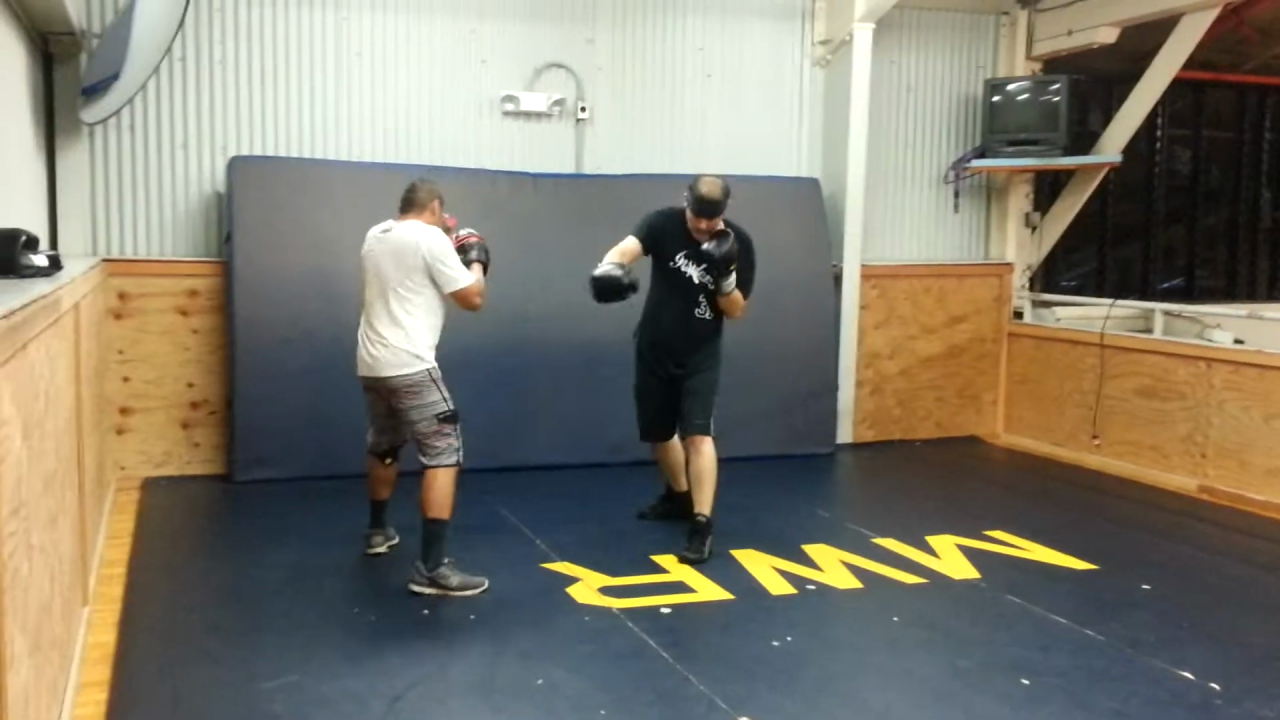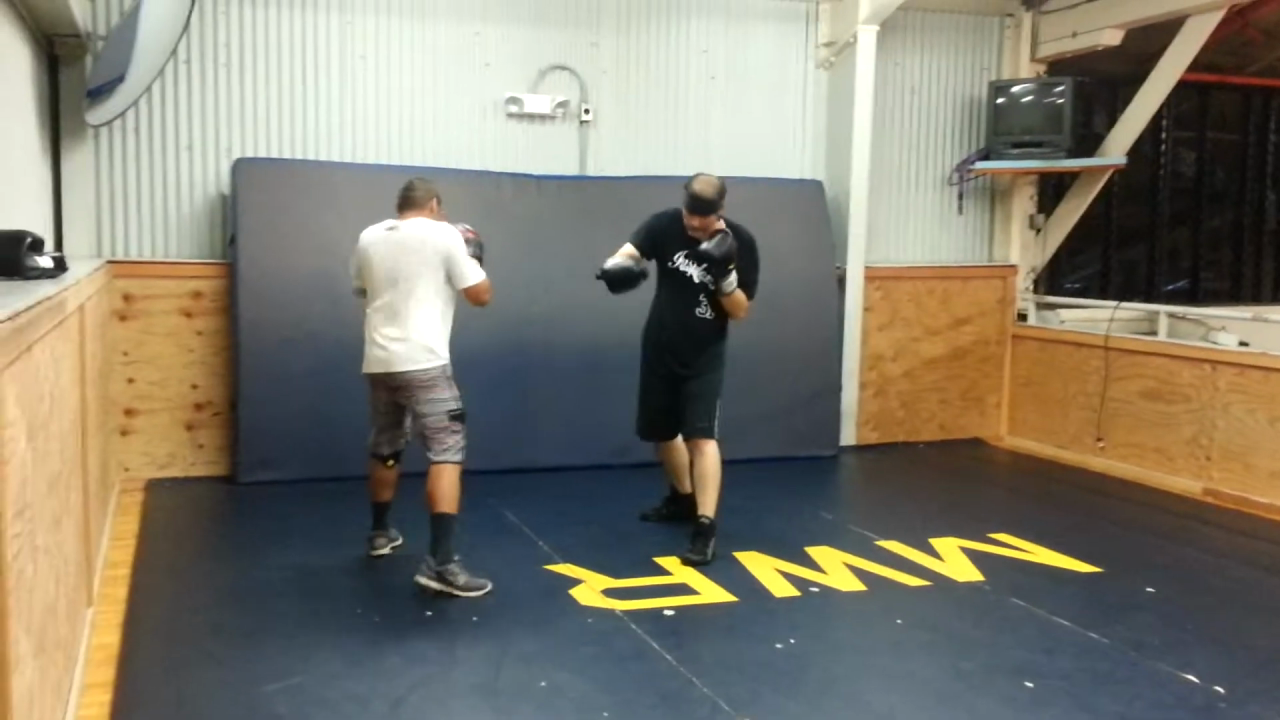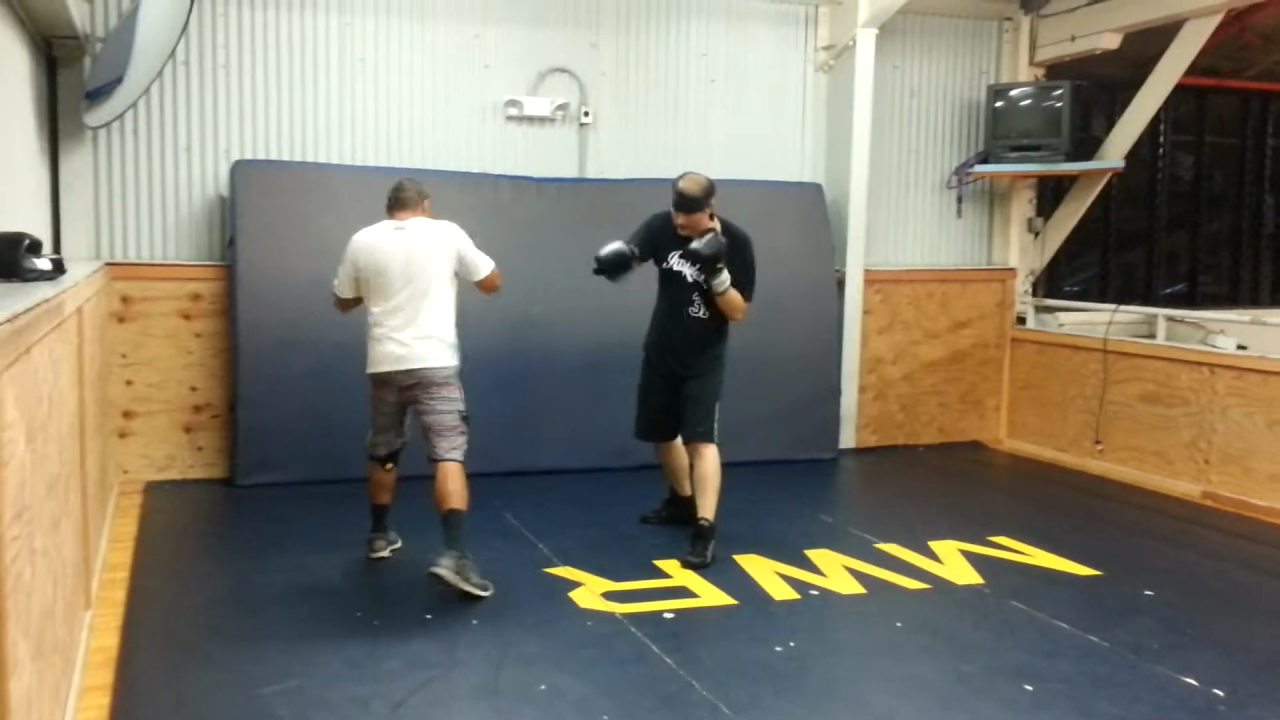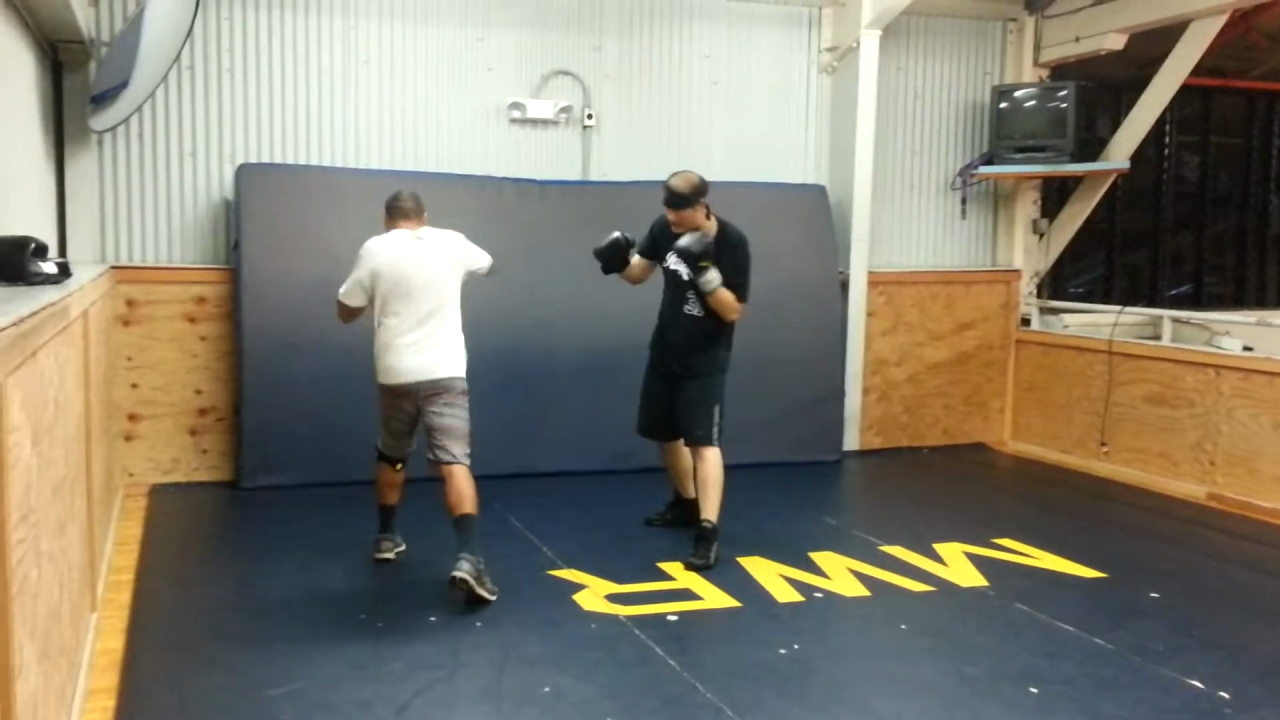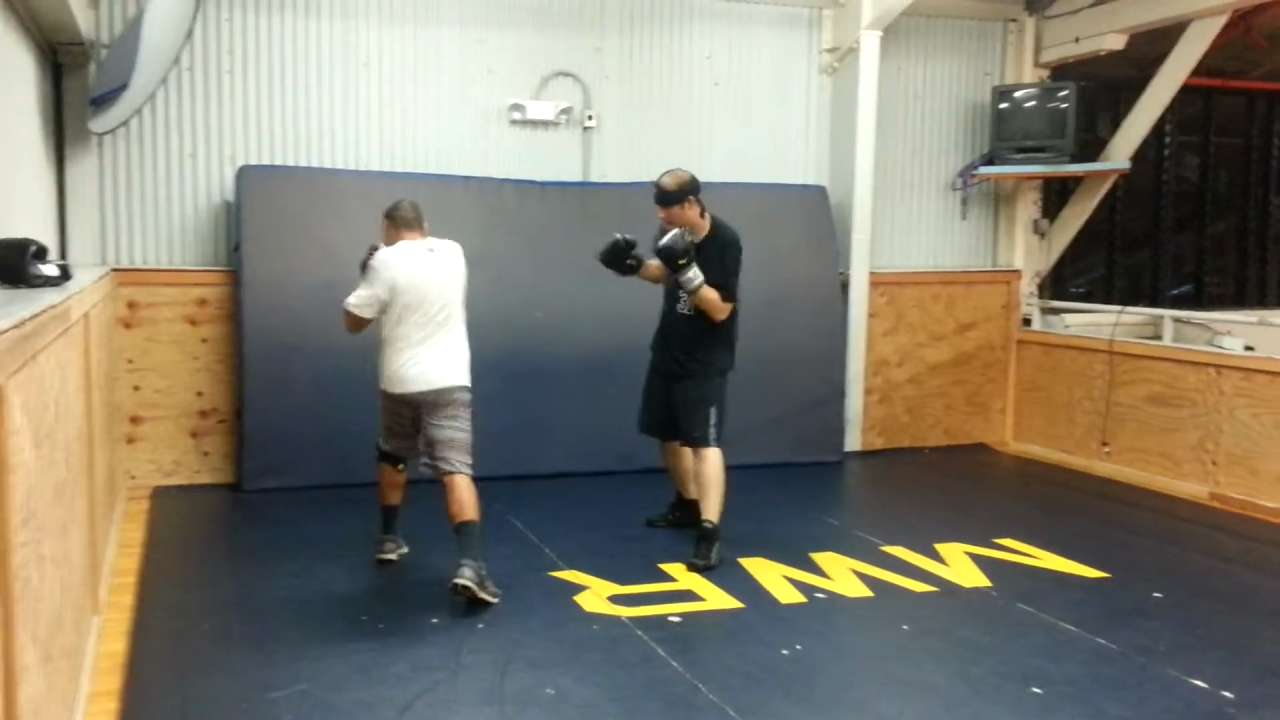
dt=0.1s
person 1, frame 1
left shoulder: (375, 237)
right shoulder: (430, 239)
right elbow: (472, 298)
right wrist: (476, 260)
left hip: (372, 366)
right hip: (410, 367)
left knee: (383, 448)
right knee: (443, 457)
left ankle: (377, 530)
right ankle: (431, 568)
person 1, frame 2
left shoulder: (370, 238)
right shoulder: (444, 236)
right elbow: (481, 295)
right wrist: (472, 255)
left hip: (380, 363)
right hip: (426, 364)
left knee: (385, 449)
right knee: (446, 456)
left ankle: (381, 532)
right ankle: (438, 562)
person 1, frame 3
left shoulder: (363, 241)
right shoulder: (447, 233)
left elbow: (343, 302)
right elbow: (493, 283)
right wrist: (462, 260)
left hip: (385, 364)
right hip: (434, 363)
left knee: (383, 450)
right knee: (449, 454)
left ankle: (380, 535)
right ankle: (454, 555)
person 1, frame 4
left shoulder: (376, 250)
right shoulder: (454, 243)
left elbow: (345, 312)
right elbow: (487, 265)
left hip: (396, 374)
right hip: (447, 372)
left knee: (391, 455)
right knee: (454, 463)
left ankle: (386, 537)
right ankle: (469, 558)
person 1, frame 5
left shoulder: (386, 260)
right shoulder: (452, 252)
left elbow: (354, 322)
left hip: (401, 382)
right hip: (451, 381)
left knee: (393, 455)
right knee: (456, 471)
left ankle: (389, 538)
right ankle: (471, 564)
person 2, frame 1
left shoulder: (740, 243)
right shoulder: (664, 222)
left elbow: (737, 311)
right elbow: (629, 247)
left wrist: (725, 273)
right wrist: (610, 267)
left hip: (700, 357)
right hip: (655, 350)
left knee: (698, 435)
right knee: (657, 432)
left ankle: (702, 525)
right ankle: (678, 496)
person 2, frame 2
left shoulder: (741, 242)
right shoulder: (665, 224)
left elbow: (740, 311)
right elbow: (629, 254)
left wrist: (724, 273)
right wrist: (621, 264)
left hip: (704, 358)
right hip: (659, 351)
left knee: (702, 436)
right knee: (662, 432)
left ankle: (706, 527)
right ankle: (683, 498)
person 2, frame 3
left shoulder: (736, 242)
right shoulder: (662, 225)
left elbow: (738, 312)
right elbow: (625, 254)
left wrist: (716, 272)
right wrist: (615, 256)
left hip: (704, 359)
right hip: (661, 353)
left knee: (701, 440)
right knee: (661, 433)
left ankle: (705, 530)
right ankle: (682, 501)
person 2, frame 4
left shoulder: (732, 242)
right shoulder: (664, 229)
left elbow: (732, 312)
right elbow: (636, 274)
left wrist: (705, 270)
right wrist: (619, 258)
left hip: (704, 360)
right hip: (665, 351)
left knee: (704, 441)
right knee: (665, 433)
left ankle: (708, 531)
right ankle: (686, 504)
person 2, frame 5
left shoulder: (725, 241)
right shoulder: (671, 230)
left elbow: (720, 311)
left wrist: (688, 269)
right wrist: (628, 260)
left hip: (705, 360)
right hip: (667, 351)
left knee: (704, 442)
right knee: (667, 434)
left ankle: (709, 533)
right ankle: (688, 505)
